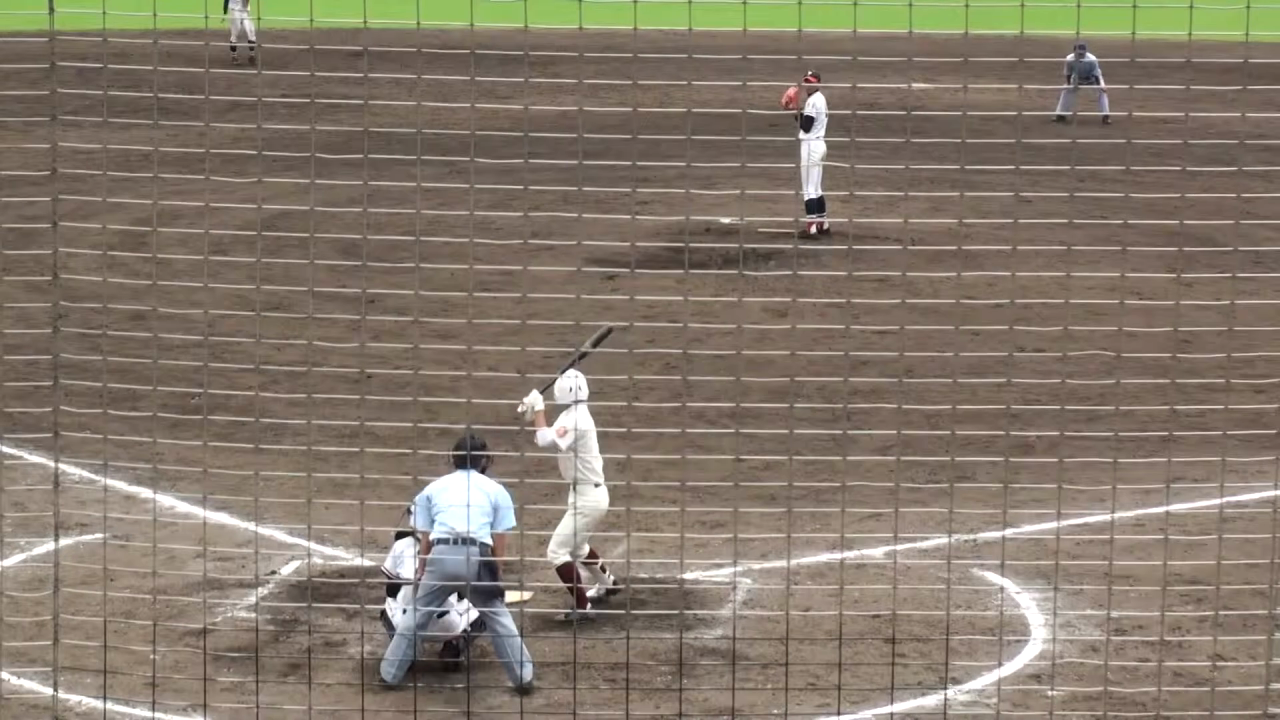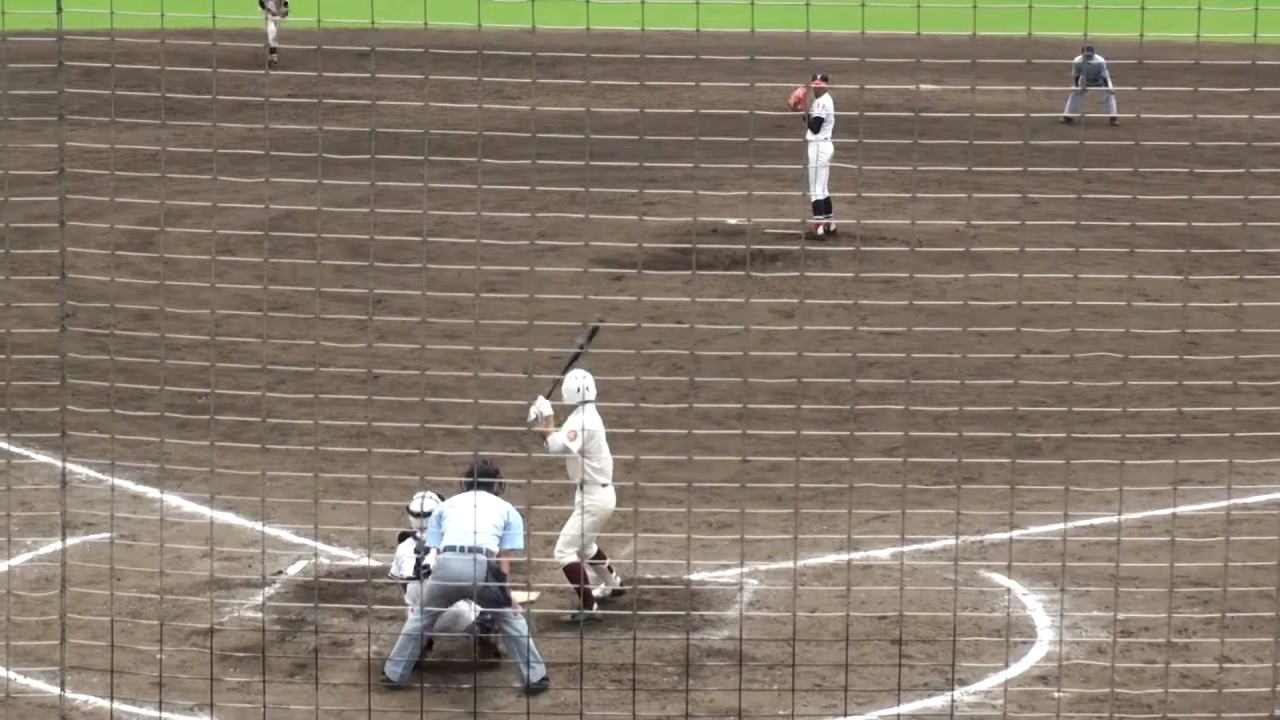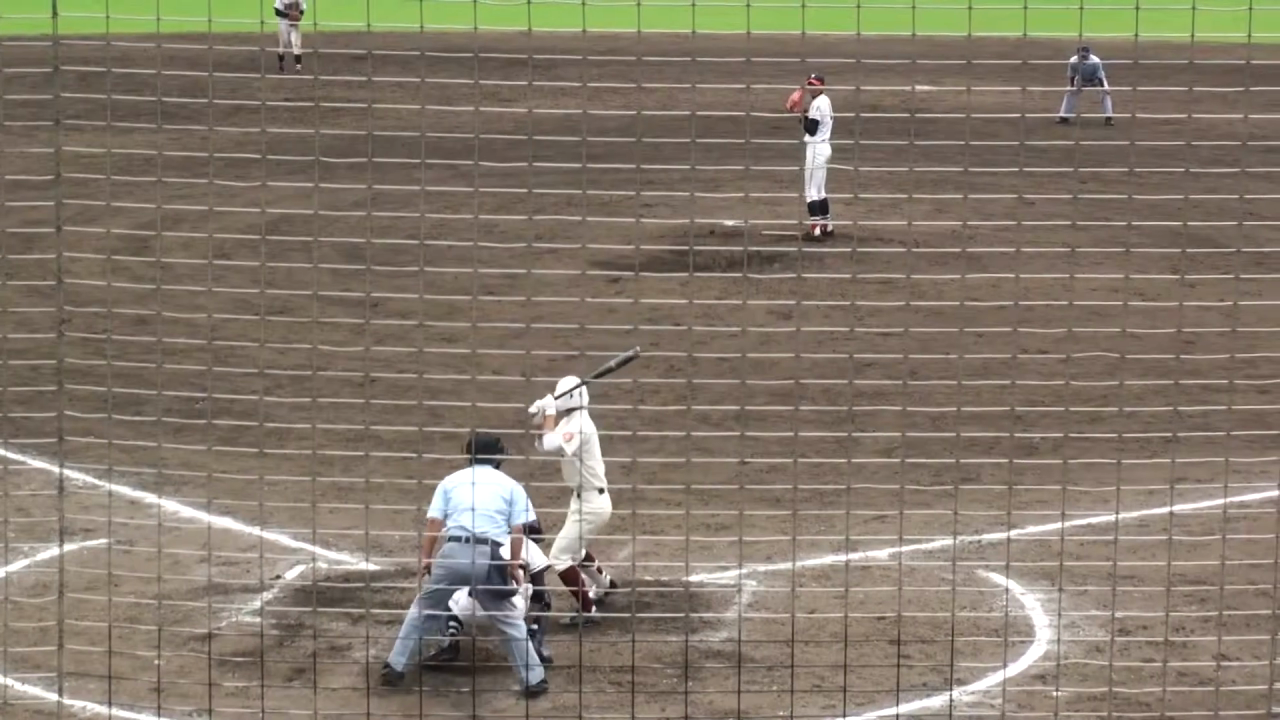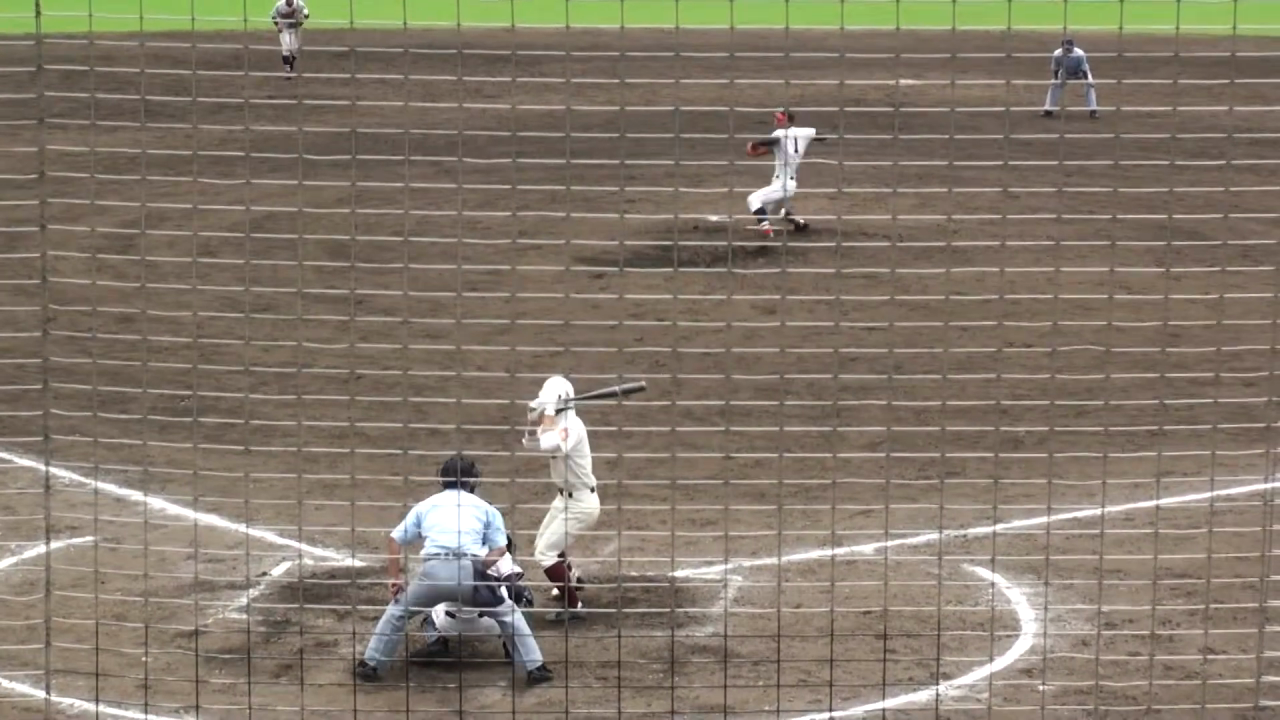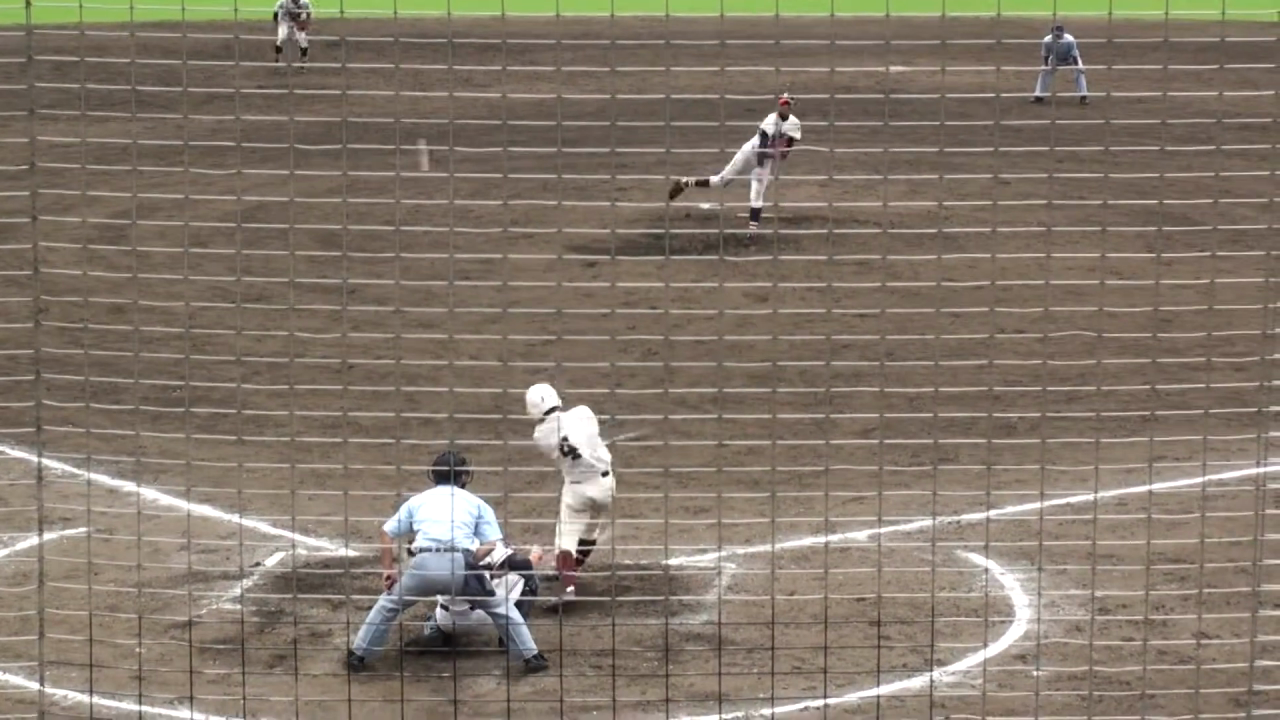
dt=0.7s
person 1, frame 1
left shoulder: (575, 418)
right shoulder: (575, 415)
left elbow: (545, 440)
right elbow: (548, 438)
left wrist: (539, 408)
right wrist: (532, 415)
left hip: (587, 497)
right hip: (588, 494)
left knee: (557, 552)
right knee: (575, 546)
left ankle: (582, 608)
right ankle: (606, 583)
person 1, frame 2
left shoulder: (584, 420)
right shoulder: (583, 415)
left elbow: (556, 446)
right elbow: (559, 442)
left wrist: (548, 415)
right wrist: (541, 422)
left hip: (593, 496)
right hip: (597, 493)
left knee: (565, 551)
right knee: (584, 545)
left ankle: (589, 608)
right ankle: (613, 585)
person 1, frame 3
left shoulder: (579, 424)
right shoulder: (570, 421)
left elbow: (551, 446)
right elbow: (544, 444)
left wrist: (549, 414)
right wrist: (540, 419)
left hip: (591, 503)
right hip: (585, 499)
left knee: (559, 557)
right knee: (573, 549)
left ankle: (587, 611)
right ankle: (604, 584)
person 1, frame 4
left shoulder: (571, 425)
right shoulder: (557, 420)
left elbow: (548, 445)
right elbow: (531, 443)
left wrist: (548, 413)
right wrist: (534, 419)
left hip: (580, 503)
right hip: (566, 498)
left knee: (544, 553)
right knee: (545, 542)
left ankle: (574, 607)
right ankle: (571, 580)
person 1, frame 5
left shoulder: (541, 435)
right shoulder: (583, 413)
left hip: (577, 489)
right hip: (605, 482)
left knee: (566, 544)
right knee: (591, 529)
left ankle: (567, 588)
right ankle: (570, 573)
person 2, frame 1
left shoulder: (433, 487)
right shoulder: (495, 489)
left elbow: (425, 537)
right elbow: (499, 540)
left wrist: (421, 569)
right wrist: (495, 574)
left hip: (441, 556)
right hip: (476, 558)
left knee: (417, 615)
right knee: (498, 618)
left ankle: (390, 674)
right ankle: (524, 677)
person 2, frame 2
left shoulder: (446, 505)
right shoulder: (507, 509)
right elbow: (503, 558)
right wrist: (505, 591)
left hip: (447, 563)
right hip: (482, 565)
left knee: (420, 617)
right knee: (511, 619)
left ankle: (394, 674)
right ankle: (535, 678)
person 2, frame 3
left shoulder: (450, 480)
right shoulder: (510, 485)
left elbow: (434, 522)
right elbow: (518, 529)
left wrist: (425, 558)
right wrist: (513, 567)
left hip: (452, 552)
right hip: (488, 556)
left knee: (423, 609)
right knee: (509, 619)
left ankle: (396, 666)
right ankle: (533, 680)
person 2, frame 4
left shoulder: (425, 505)
right shoulder: (483, 507)
left elbow: (395, 540)
right elbow: (500, 549)
left wrist: (396, 577)
left hip: (433, 571)
right hip: (469, 571)
left knee: (398, 611)
right knee: (507, 613)
left ankle: (370, 665)
right ankle: (535, 668)
person 2, frame 5
left shoulder: (417, 500)
right shoulder: (476, 503)
left elbow: (386, 533)
right elbow: (490, 545)
left wrist: (388, 569)
left hip: (424, 564)
right hip: (460, 564)
left knee: (389, 603)
right knee: (500, 605)
left ankle: (358, 655)
right ankle: (531, 657)
